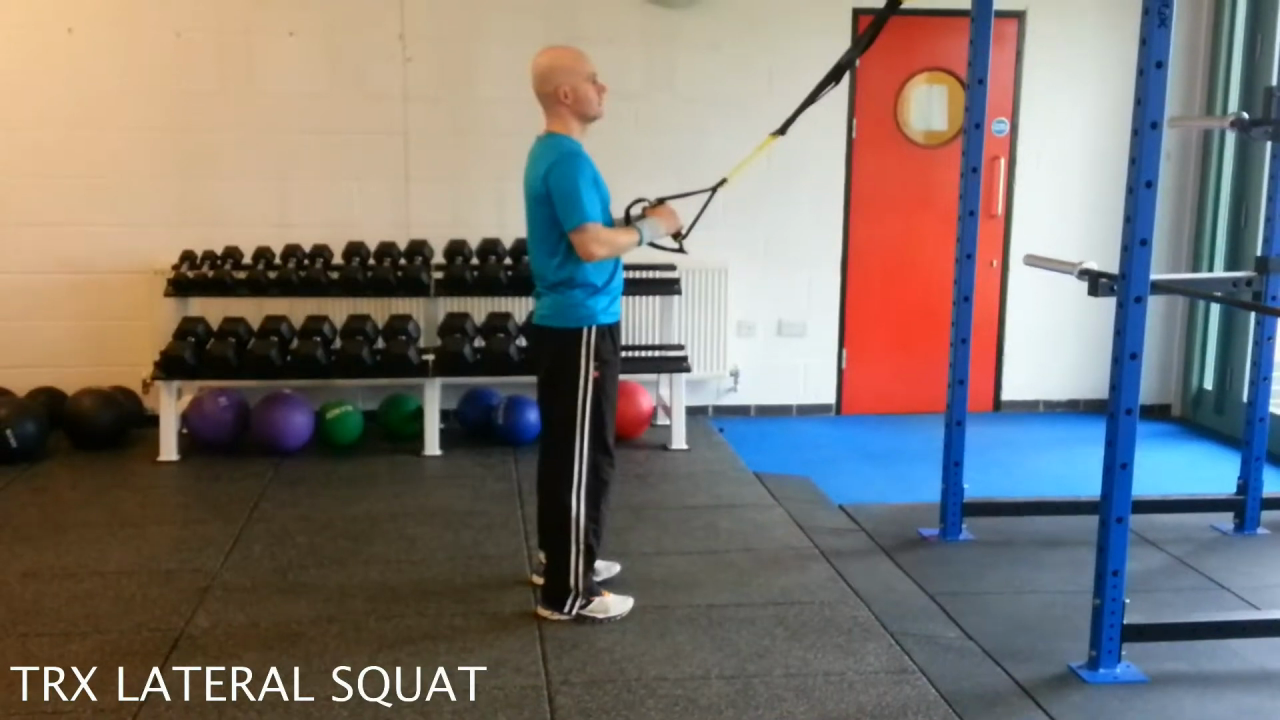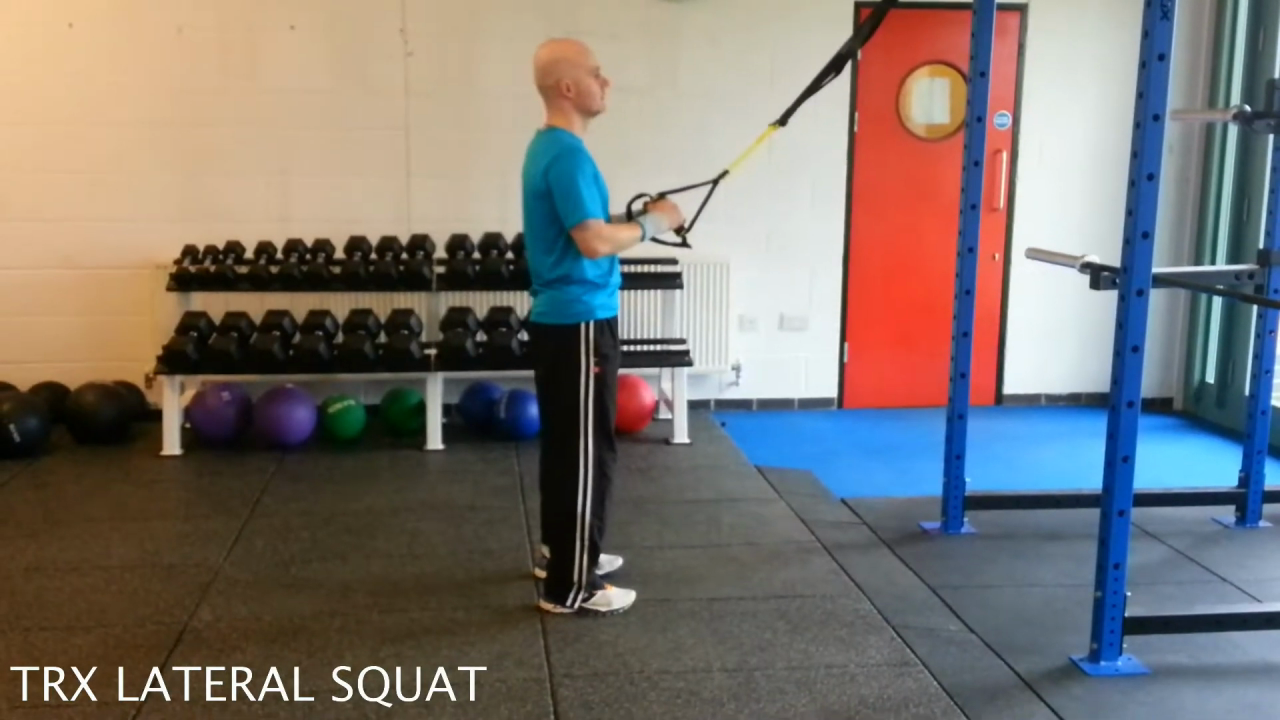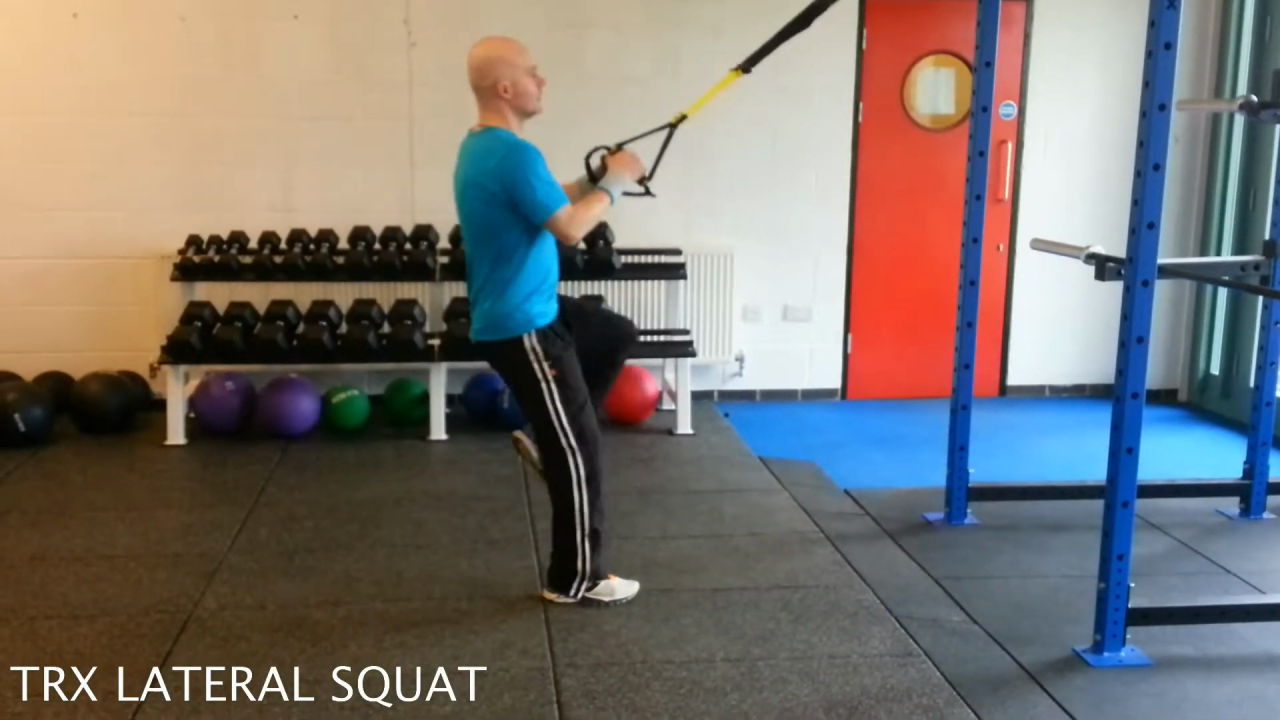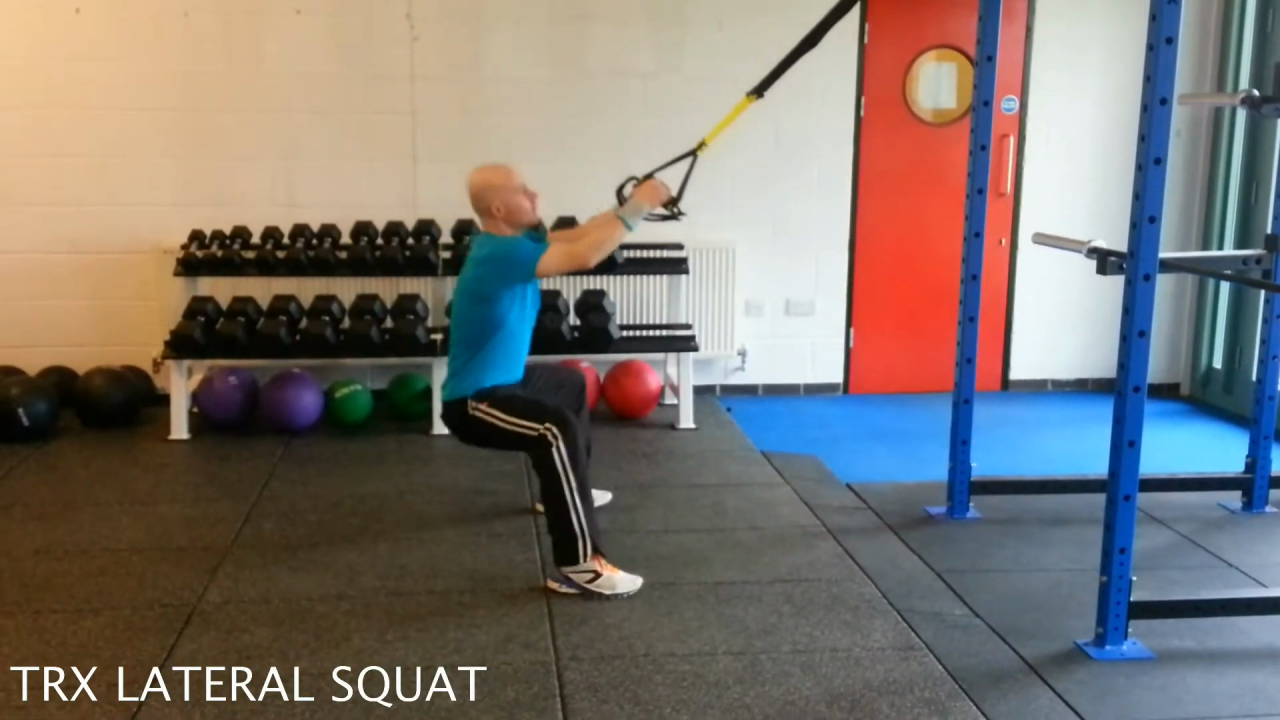
dt=1s
person 1, frame 1
left shoulder: (551, 152)
right shoulder: (566, 159)
right elbow: (590, 245)
left wrist: (634, 222)
right wrist: (649, 227)
left hip: (565, 321)
right hip: (579, 327)
left knee: (564, 451)
right knee: (584, 459)
left ankle: (559, 559)
right ankle: (567, 591)
person 1, frame 2
left shoulder: (550, 147)
right shoulder: (567, 154)
right elbow: (592, 241)
left wrist: (635, 218)
right wrist: (652, 222)
left hip: (561, 318)
right hip: (578, 324)
left knee: (566, 446)
right knee: (588, 454)
left ankle: (560, 551)
right ankle: (570, 585)
person 1, frame 3
left shoulder: (482, 146)
right shoulder: (511, 153)
right elbow: (570, 228)
left wrist: (593, 181)
right wrist: (615, 182)
left hip: (529, 310)
right hip: (520, 328)
left knee: (616, 337)
right knee: (576, 450)
left ankle: (545, 439)
right ankle: (574, 580)
person 1, frame 4
left shoulder: (511, 242)
right shoulder: (499, 253)
left elbow: (574, 236)
right elbow: (583, 256)
left wrist: (629, 205)
right wrist: (638, 207)
left hip: (500, 380)
right hip: (474, 400)
left knee: (571, 384)
right knee: (559, 431)
left ankle: (565, 491)
right ankle: (578, 566)
